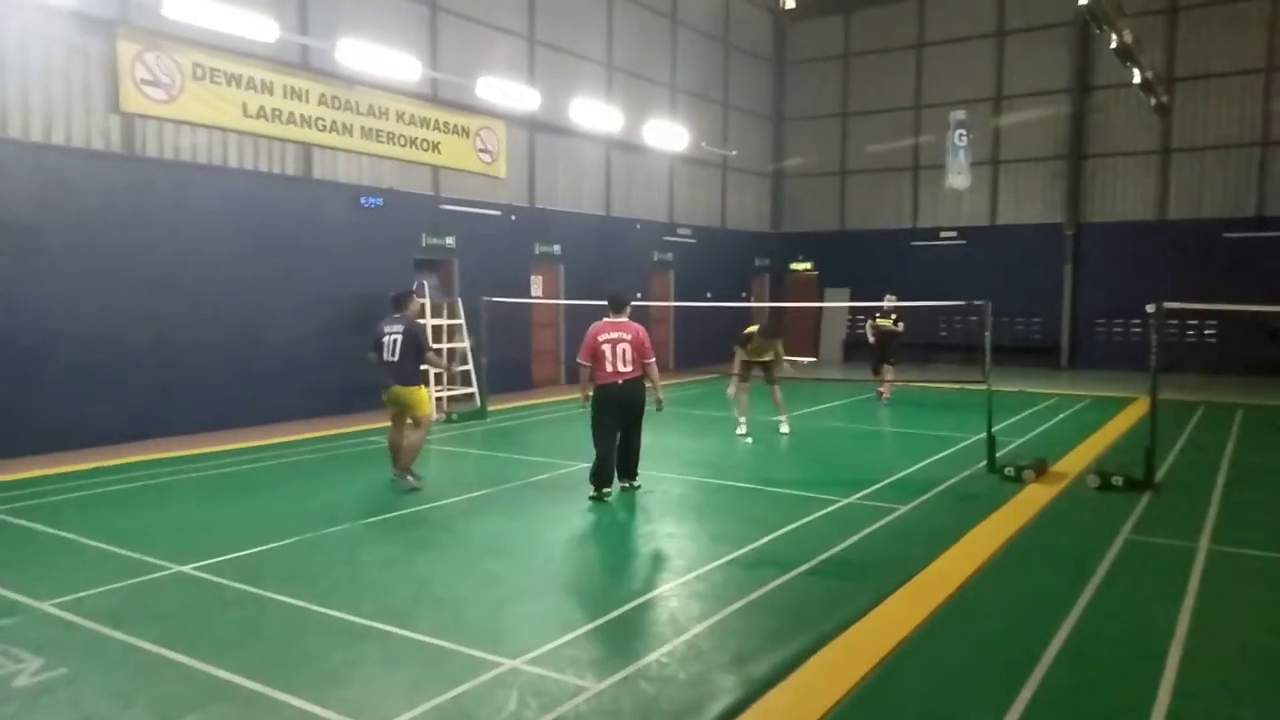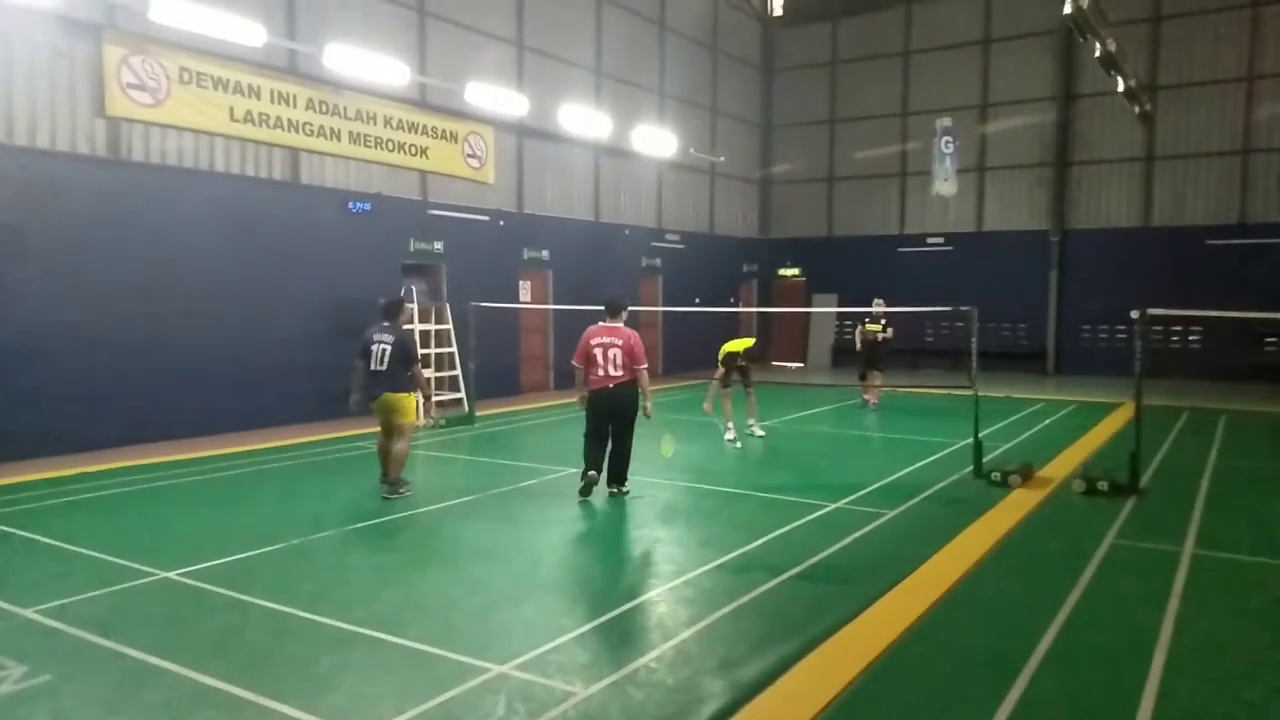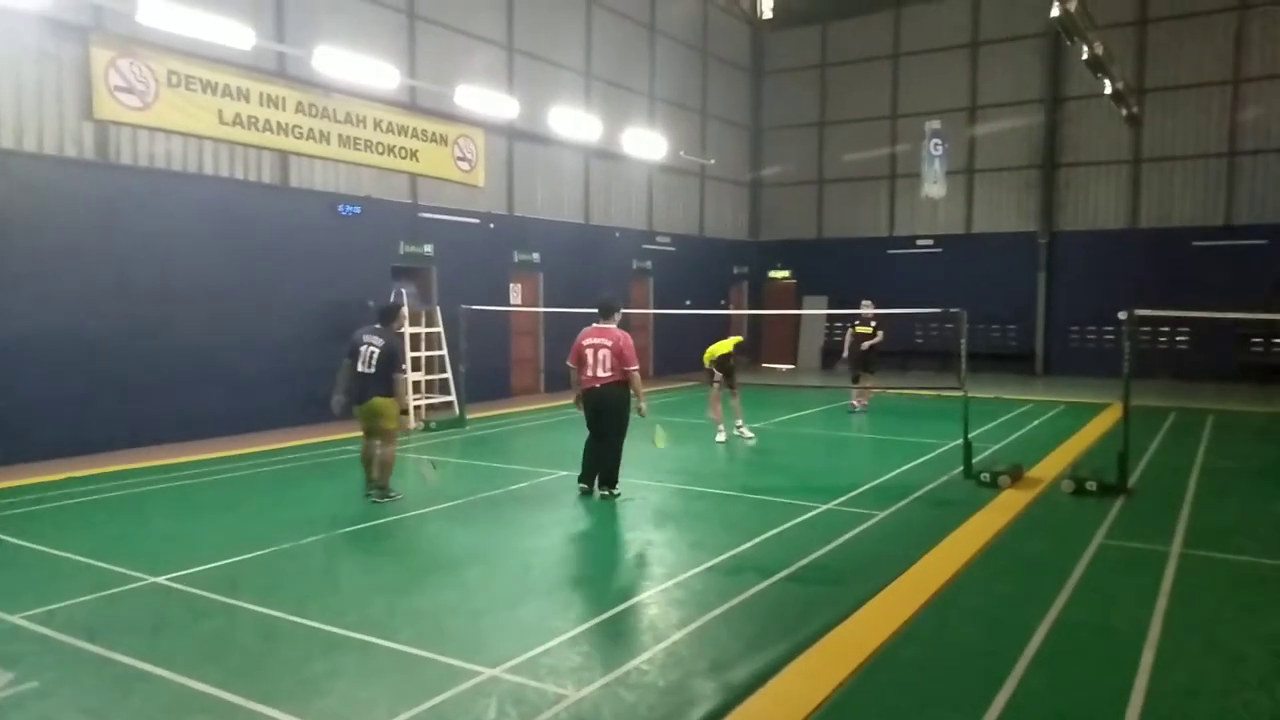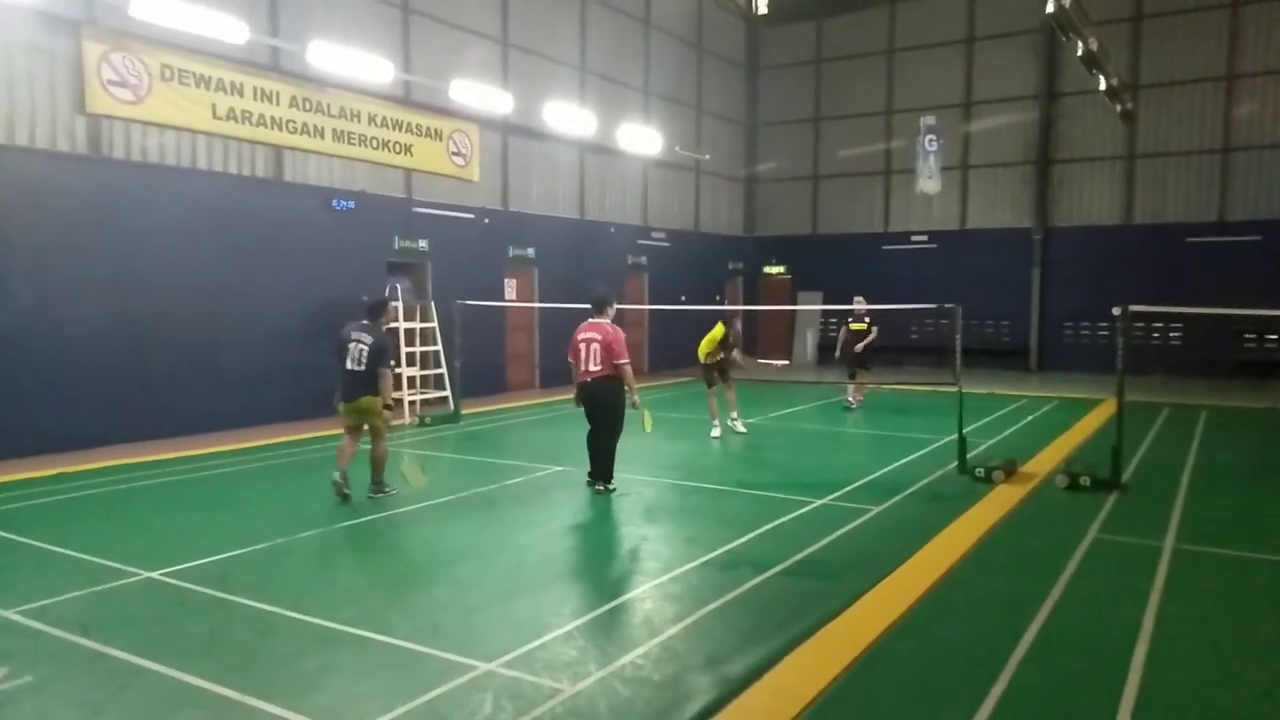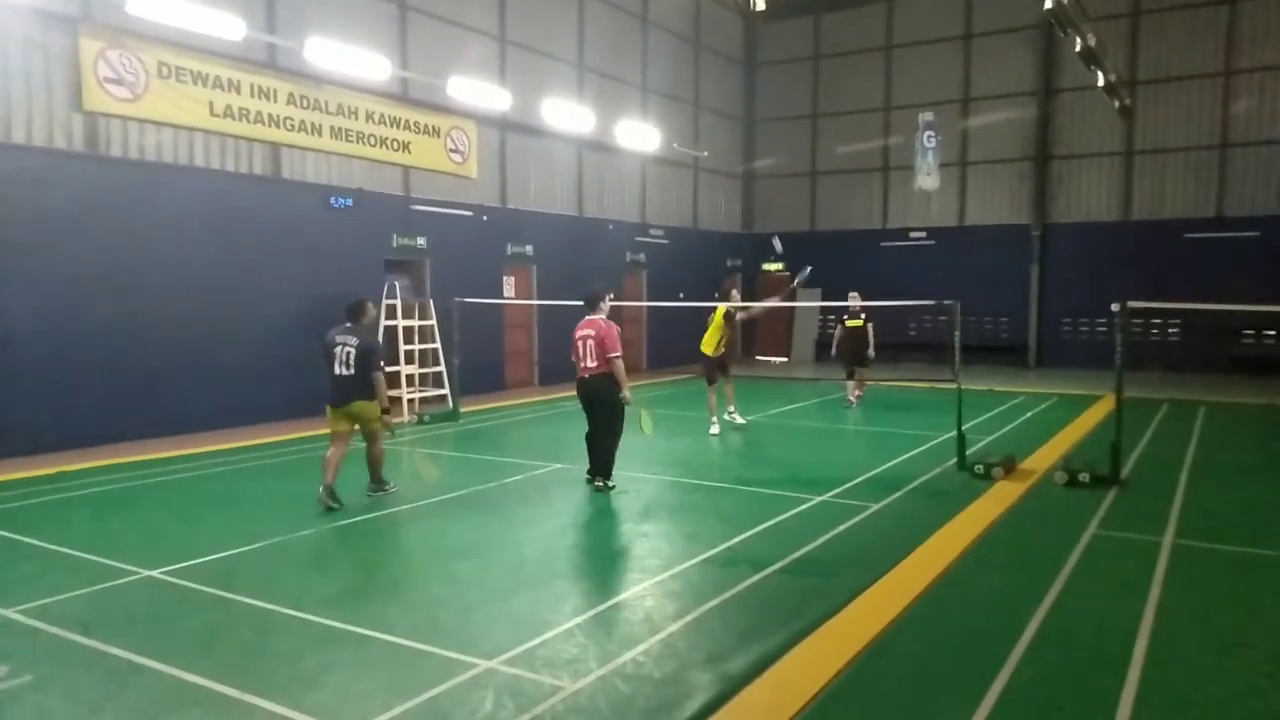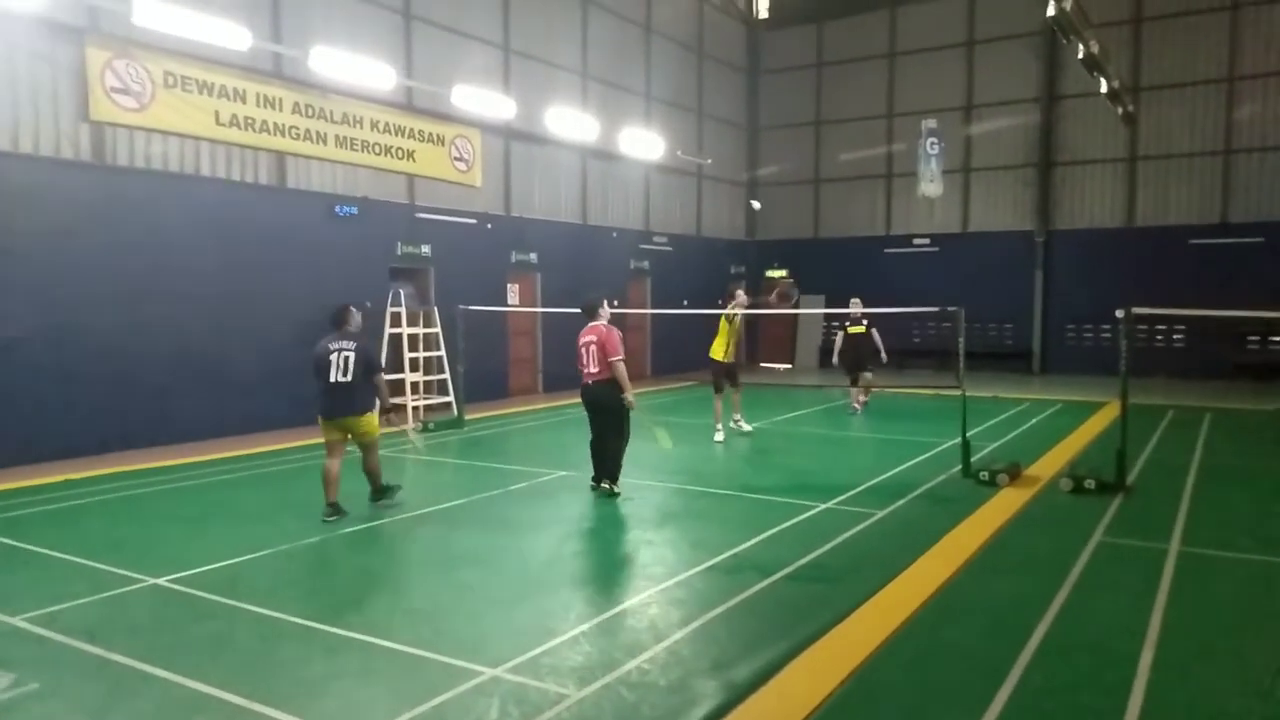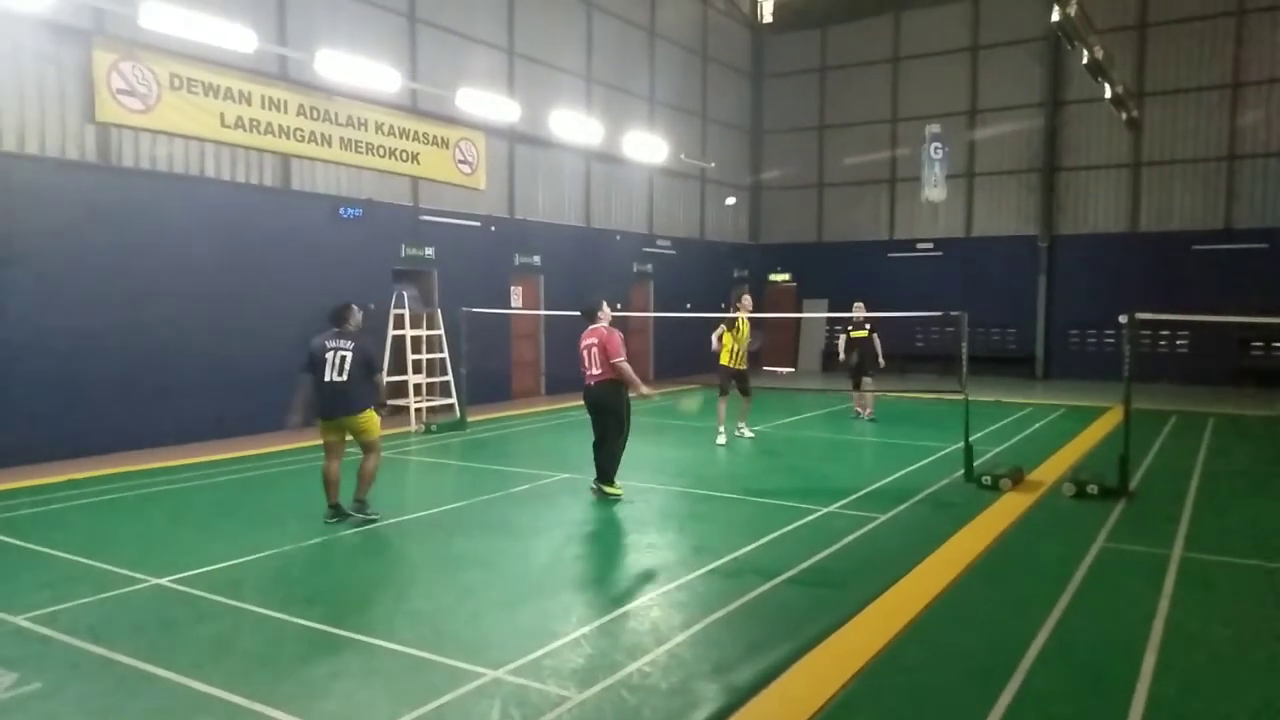
dt=0.2s
person 1, frame 1
left shoulder: (383, 326)
right shoulder: (414, 327)
left elbow: (374, 357)
right elbow: (428, 357)
right wrist: (447, 367)
left hip: (389, 385)
right hip: (409, 386)
left knee: (397, 427)
right knee: (421, 427)
left ankle: (399, 469)
right ankle: (403, 470)
person 1, frame 2
left shoulder: (370, 334)
right shoulder: (404, 337)
left elbow: (359, 366)
right elbow: (415, 371)
left wrist: (356, 391)
right wrist: (427, 395)
left hip: (376, 394)
right hip: (399, 394)
left knee: (386, 434)
right knee: (403, 437)
left ankle: (386, 476)
right ankle: (392, 484)
person 1, frame 3
left shoulder: (360, 335)
right shoulder: (393, 343)
left elbow: (347, 365)
right elbow: (398, 379)
left wrist: (339, 392)
right wrist: (403, 410)
left hip: (360, 397)
right hip: (384, 399)
left knee: (368, 438)
right knee: (388, 442)
left ankle: (369, 482)
right ankle: (382, 489)
person 1, frame 4
left shoulder: (347, 330)
right shoulder: (381, 340)
left elbow: (341, 362)
right elbow: (384, 375)
left wrist: (342, 390)
right wrist: (387, 406)
left hip: (349, 395)
right hip: (372, 397)
left knee: (350, 436)
right knee: (379, 439)
left ankle: (341, 473)
right ankle: (377, 484)
person 1, frame 5
left shoulder: (332, 335)
right shoulder: (369, 341)
right elbow: (377, 378)
right wrist: (385, 410)
left hip: (337, 400)
right hip: (364, 401)
left knee: (337, 444)
right knee: (374, 440)
left ankle: (327, 487)
right ankle: (376, 483)
person 1, frame 6
left shoulder: (321, 347)
right shoulder: (363, 346)
left elbow: (319, 380)
right elbow: (378, 380)
right wrist: (387, 408)
left hip: (329, 412)
right hip: (360, 411)
left knee: (333, 456)
right knee: (370, 451)
left ankle: (331, 505)
right ankle: (378, 491)
person 1, frame 7
left shoulder: (317, 344)
right shoulder: (363, 345)
left elbow: (306, 381)
right elbow: (377, 381)
left wrist: (297, 411)
right wrist: (380, 404)
left hip: (328, 412)
right hip: (359, 411)
left knee: (333, 458)
right knee: (372, 452)
left ankle: (333, 507)
right ankle: (359, 502)
person 2, frame 1
left shoulder: (595, 330)
right shoulder: (638, 330)
left elbow: (585, 364)
right elbow: (649, 364)
left wrist: (584, 390)
right wrist: (658, 392)
left hip: (606, 391)
right hip: (633, 389)
left knee: (604, 440)
right knee: (630, 437)
left ankle: (602, 485)
right ankle: (628, 478)
person 2, frame 2
left shoulder: (590, 333)
right shoulder: (631, 336)
left elbow: (579, 367)
right elbow: (641, 370)
left wrist: (581, 391)
right wrist: (647, 399)
left hip: (598, 394)
right hip: (625, 394)
left knee: (596, 439)
right knee: (621, 441)
left ankle: (591, 473)
right ankle: (617, 483)
person 2, frame 3
left shoulder: (584, 335)
right shoulder: (622, 337)
left elbow: (573, 367)
right elbow: (632, 372)
left wrist: (577, 391)
right wrist: (641, 399)
left hip: (590, 393)
right hip: (615, 394)
left knee: (595, 438)
right knee: (613, 442)
left ankle: (586, 480)
right ankle: (607, 486)
person 2, frame 4
left shoulder: (581, 330)
right shoulder: (613, 332)
left elbow: (573, 363)
right elbow: (623, 365)
left wrist: (577, 388)
right wrist: (633, 392)
left hip: (586, 387)
right hip: (608, 388)
left knee: (595, 431)
right knee: (608, 435)
left ankle: (594, 475)
right ankle: (603, 480)
person 2, frame 5
left shoulder: (579, 328)
right shoulder: (607, 327)
right elbow: (615, 359)
right wrist: (625, 388)
left hip: (585, 383)
right hip: (605, 384)
left knee: (594, 429)
right knee: (610, 431)
left ankle: (594, 472)
right ankle: (602, 477)
person 2, frame 6
left shoulder: (583, 335)
right shoulder: (609, 331)
right elbow: (616, 363)
right wrist: (628, 391)
left hip: (589, 389)
right hip: (608, 389)
left knee: (598, 436)
right knee: (618, 436)
left ankle: (599, 478)
right ankle: (609, 480)
person 2, frame 7
left shoulder: (584, 337)
right shoulder: (610, 333)
right elbow: (620, 363)
right wrist: (639, 386)
left hip: (591, 390)
right hip: (610, 389)
left knee: (601, 438)
right knee: (617, 437)
left ankle: (601, 479)
right ankle: (605, 481)
